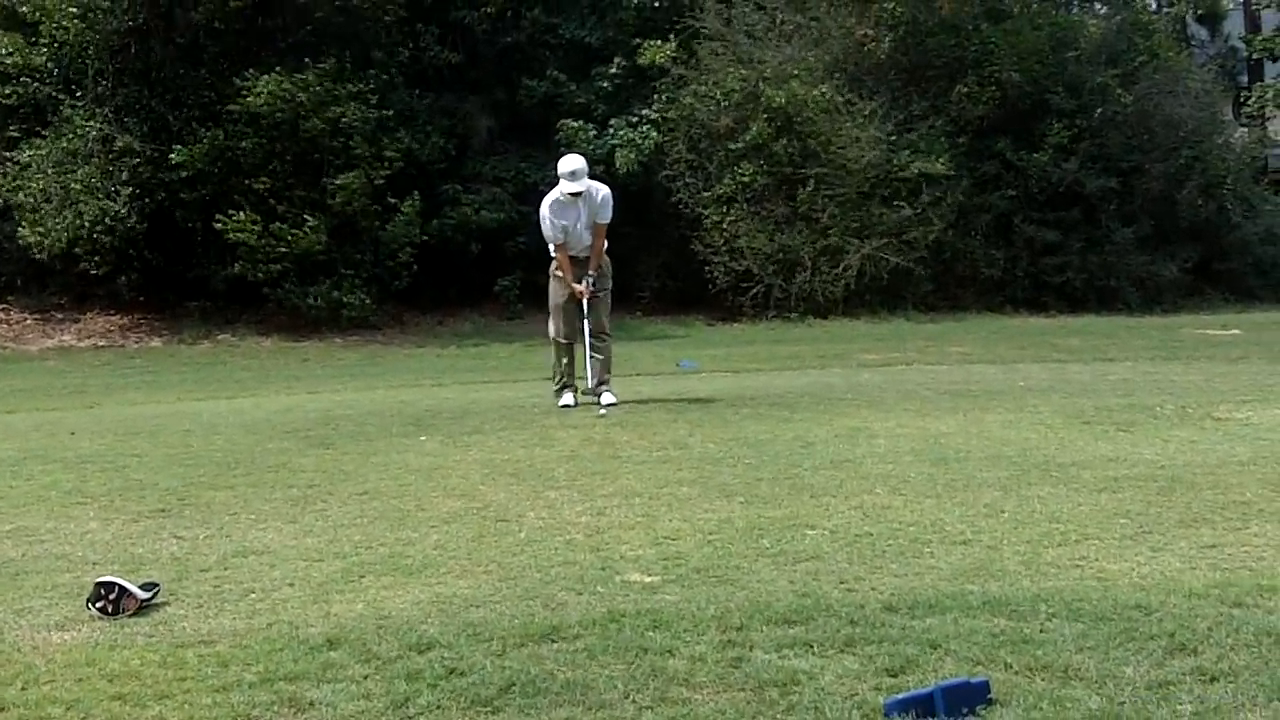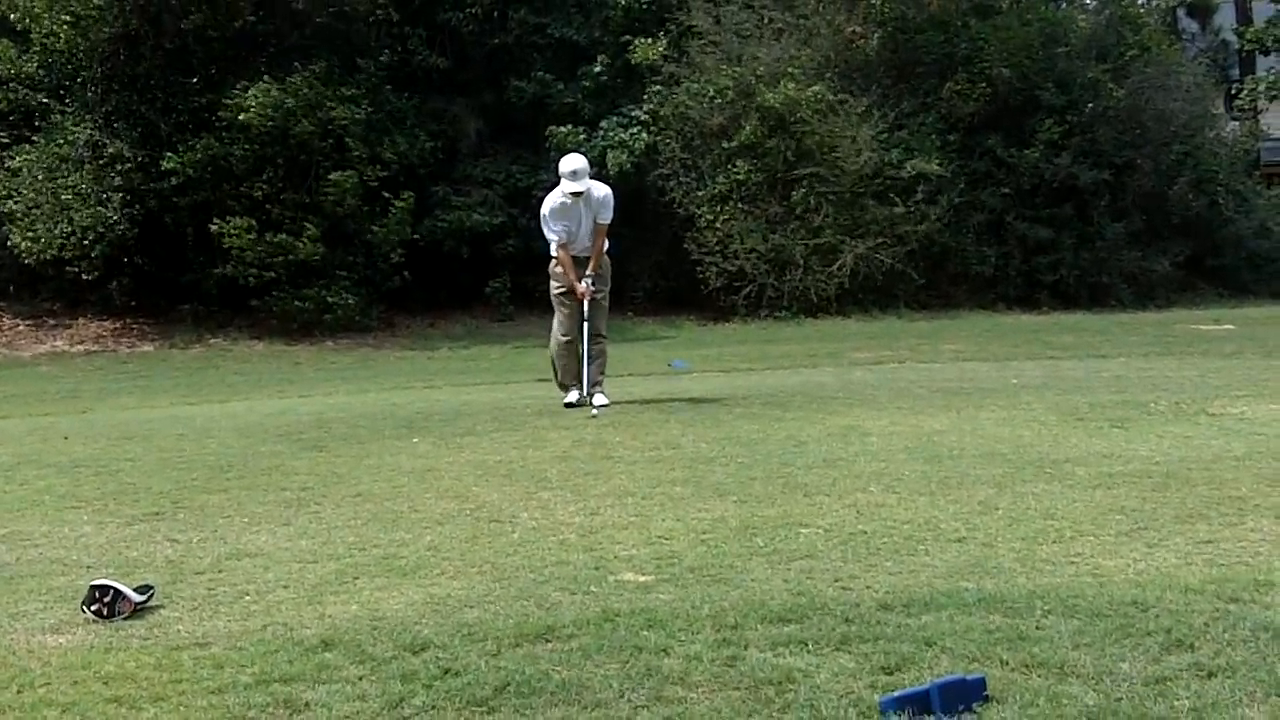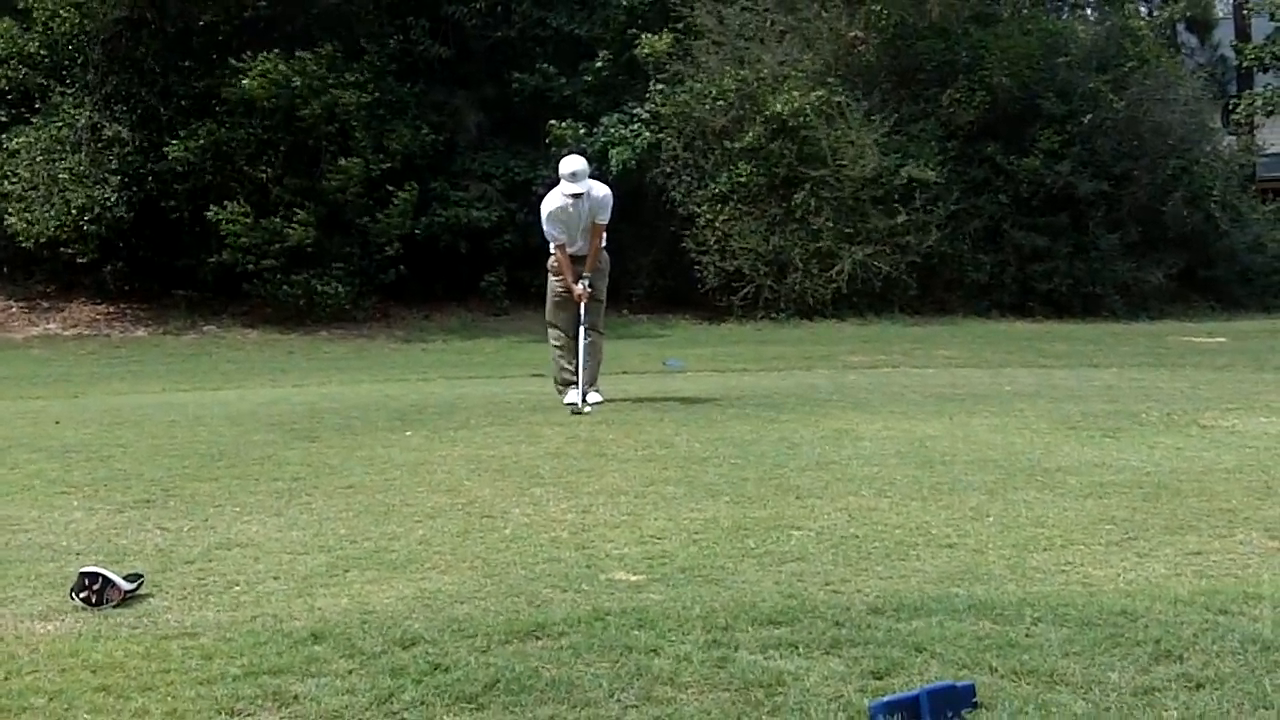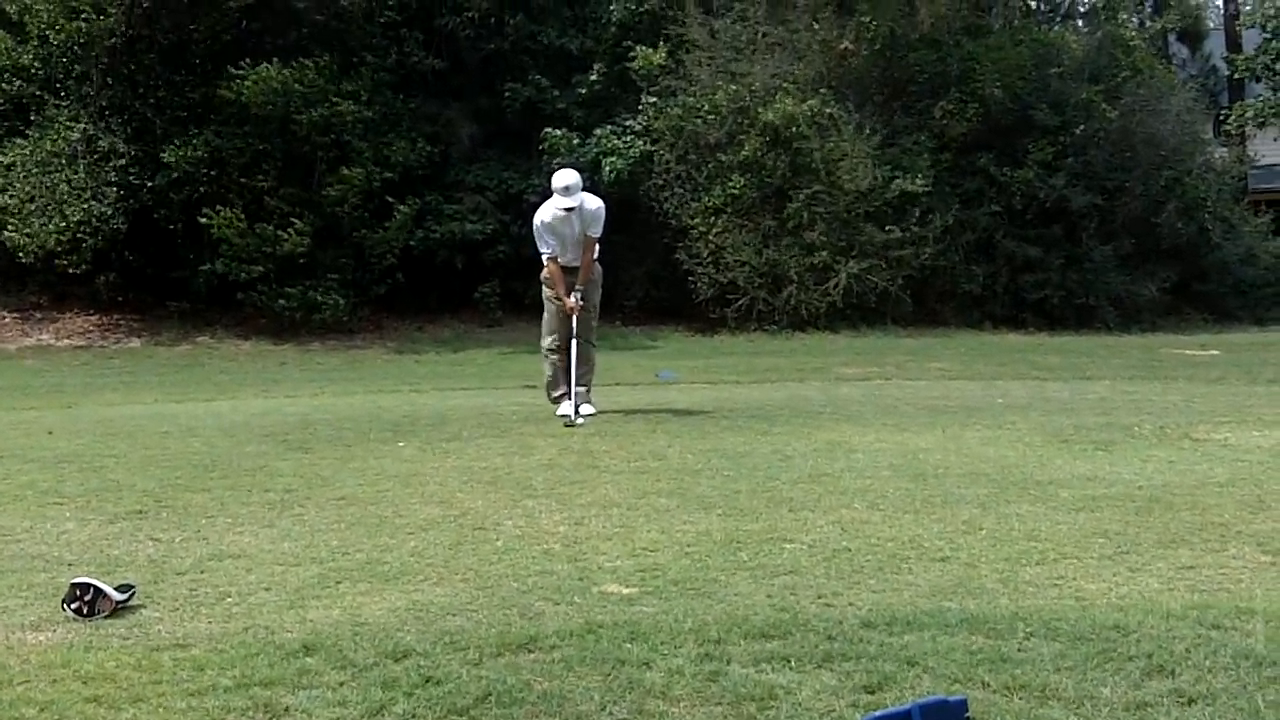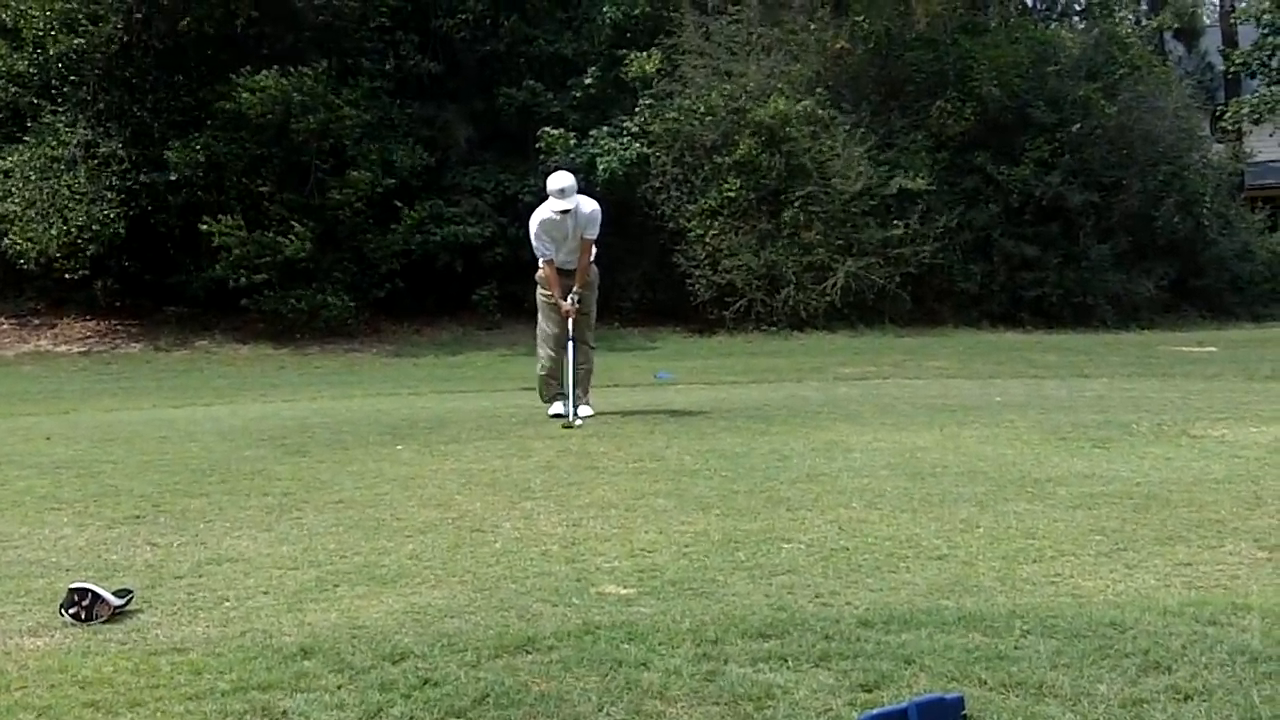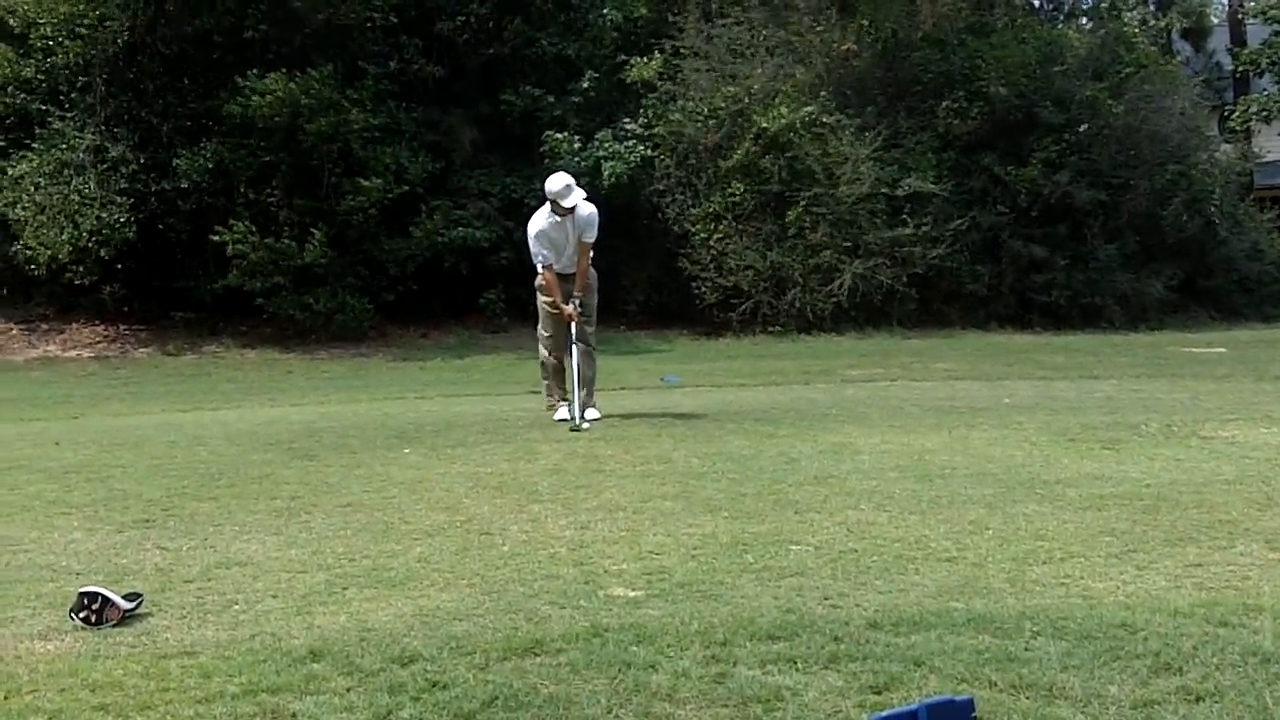
dt=0.3s
person 1, frame 1
left shoulder: (602, 193)
right shoulder: (550, 204)
left elbow: (599, 237)
right elbow: (559, 247)
left wrist: (590, 275)
right wrist: (572, 283)
left hip: (596, 262)
right hip: (565, 264)
left knee: (600, 328)
right knee: (562, 332)
left ankle: (603, 387)
right ankle: (566, 389)
person 1, frame 2
left shoulder: (603, 194)
right shoulder: (551, 204)
left elbow: (599, 238)
right elbow: (561, 247)
left wrist: (589, 276)
right wrist: (575, 283)
left hip: (596, 262)
right hip: (564, 264)
left knee: (597, 329)
right knee: (565, 331)
left ankle: (595, 388)
right ankle: (571, 387)
person 1, frame 3
left shoulder: (602, 194)
right shoulder: (551, 204)
left elbow: (596, 237)
right elbow: (559, 247)
left wrist: (586, 277)
right wrist: (572, 284)
left hip: (594, 259)
right hip: (563, 261)
left knee: (593, 326)
right knee: (561, 327)
left ankle: (590, 386)
right ankle: (569, 386)
person 1, frame 4
left shoulder: (595, 207)
right shoulder: (543, 216)
left elbow: (588, 250)
right elbow: (552, 260)
left wrist: (578, 289)
right wrist: (564, 297)
left hip: (587, 271)
right hip: (556, 273)
left knee: (585, 336)
right knee: (554, 339)
left ankle: (583, 396)
right ankle: (562, 397)
person 1, frame 5
left shoulder: (590, 209)
right shoulder: (539, 219)
left elbow: (585, 253)
right elbow: (548, 262)
left wrist: (576, 292)
right wrist: (559, 299)
left hip: (583, 273)
right hip: (552, 275)
left knee: (583, 338)
right knee: (550, 339)
left ankle: (581, 399)
right ankle: (555, 397)
person 1, frame 6
left shoulder: (588, 212)
right shoulder: (537, 225)
left elbow: (583, 257)
right elbow: (547, 268)
left wrist: (576, 296)
right wrist: (561, 304)
left hip: (582, 277)
right hip: (551, 280)
left knee: (586, 341)
right knee: (552, 345)
left ankle: (587, 402)
right ankle: (558, 403)
